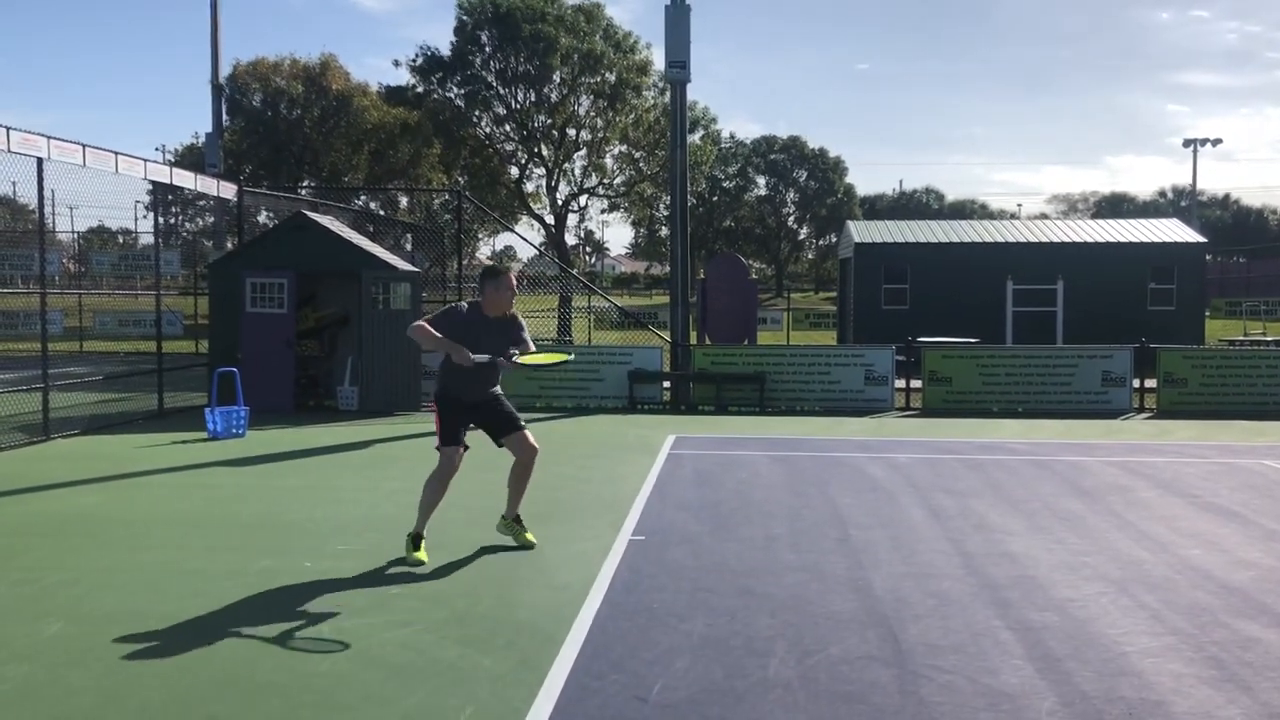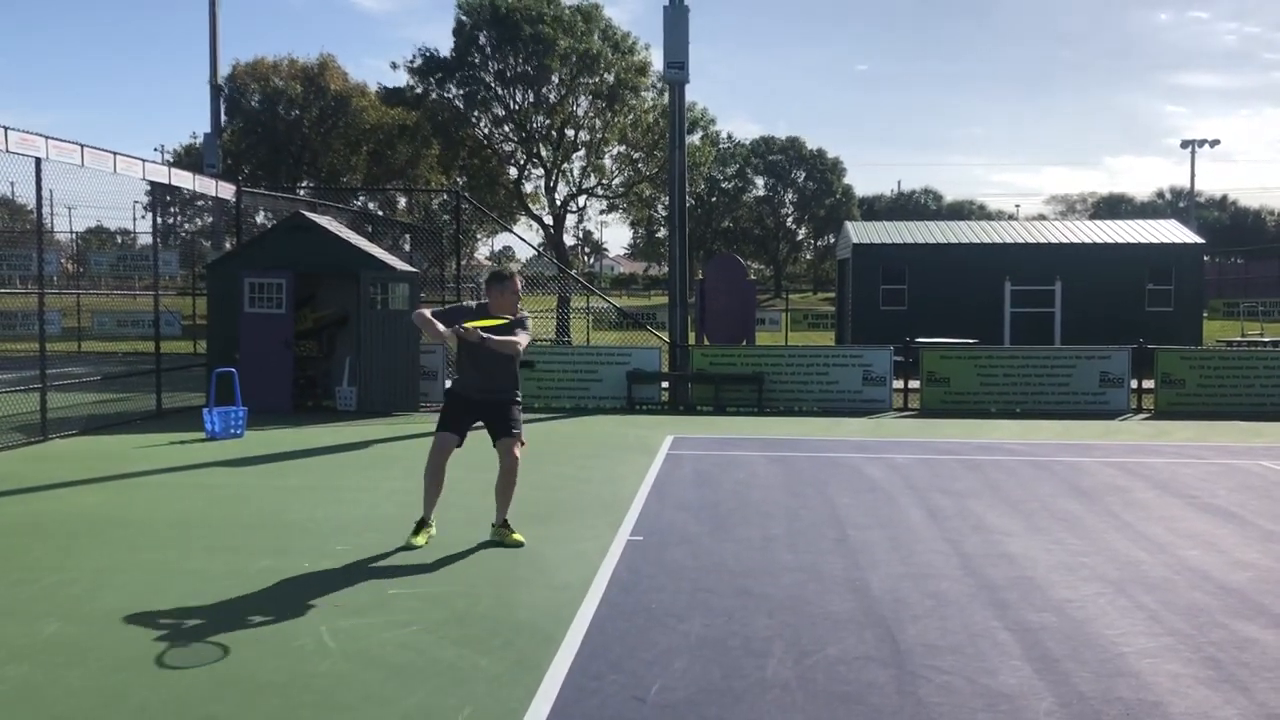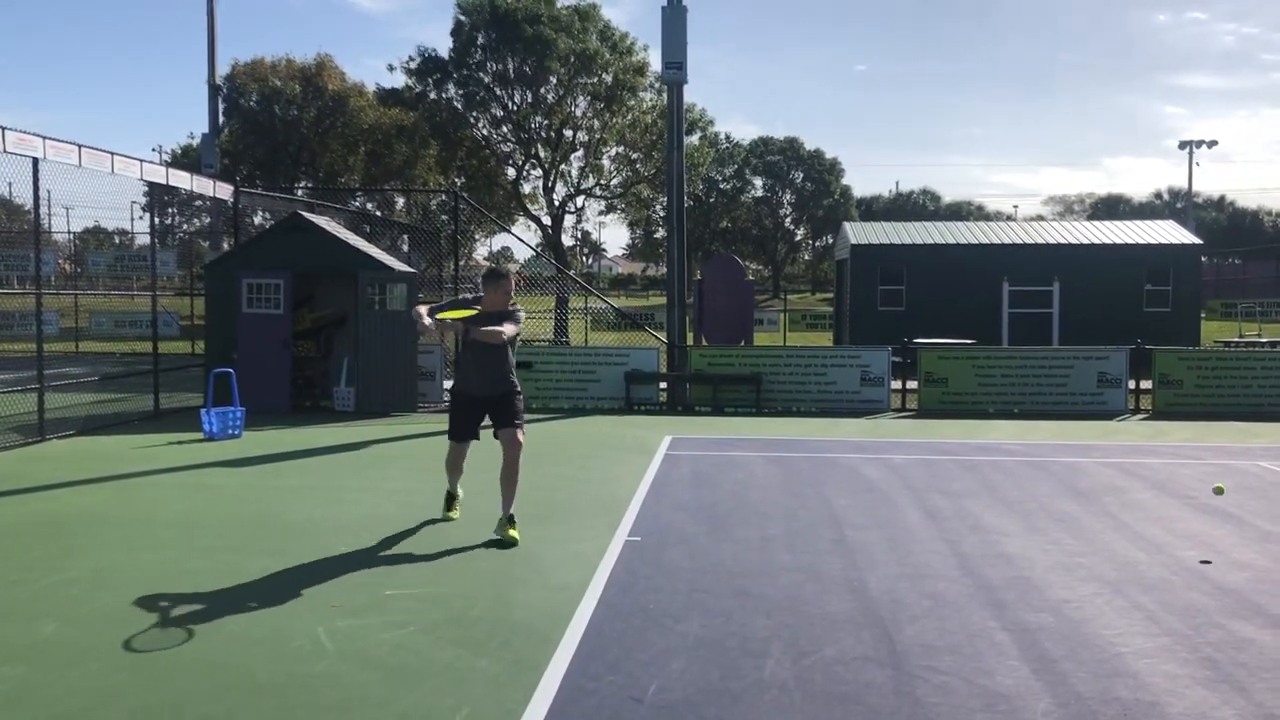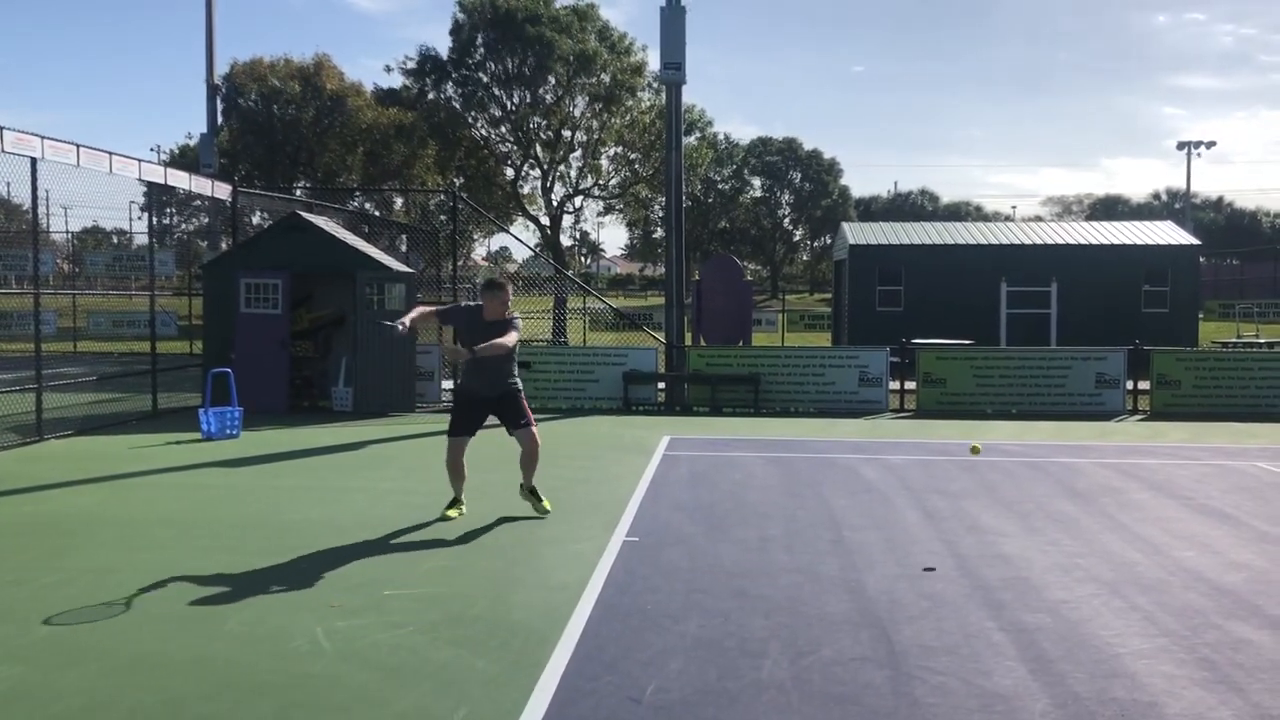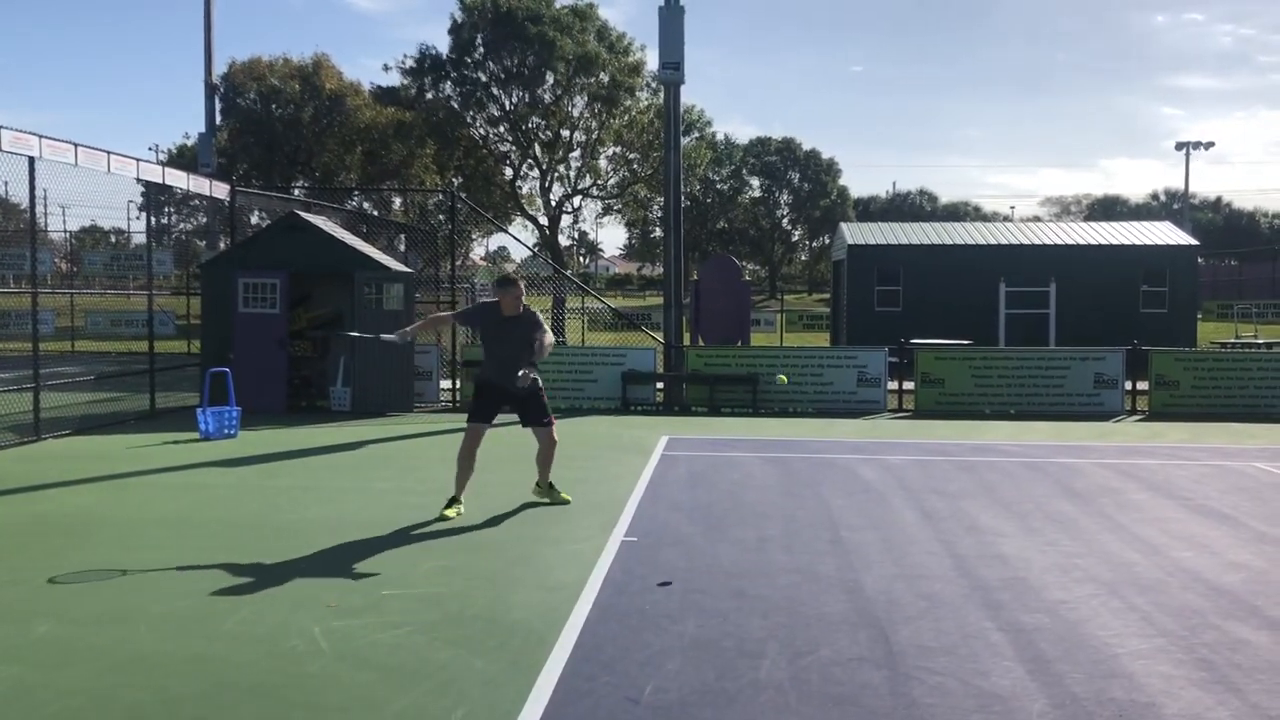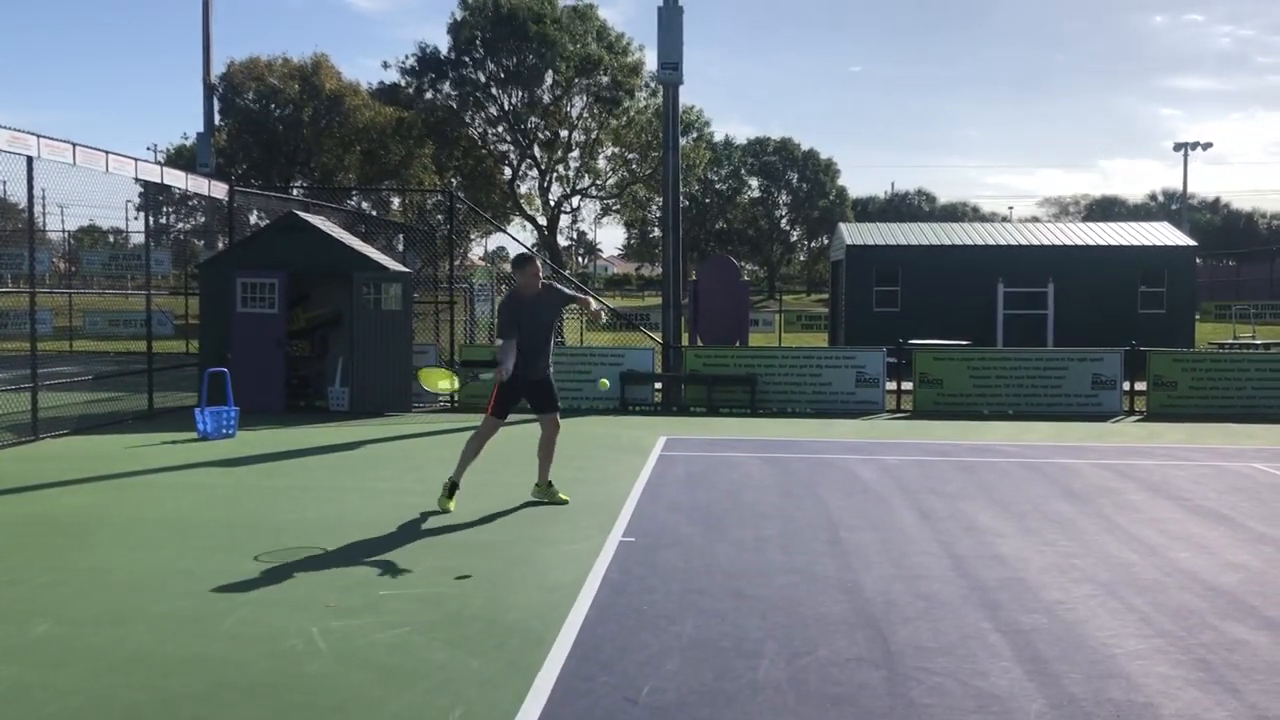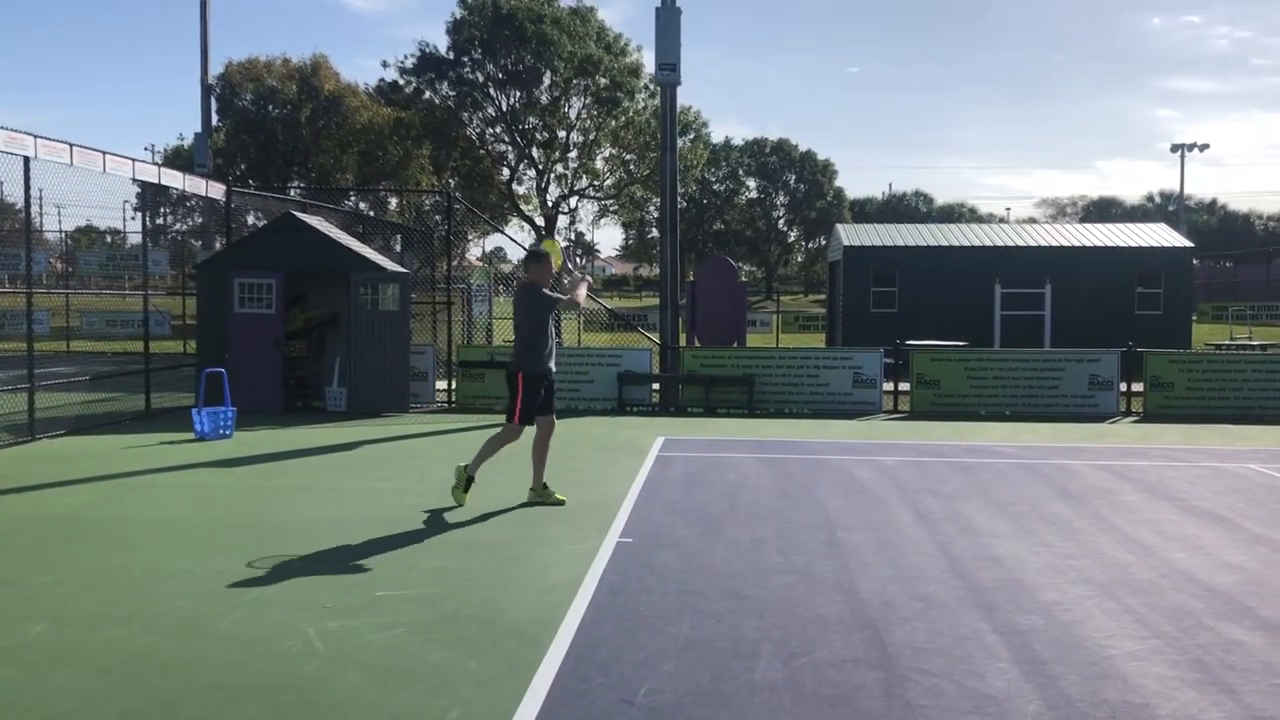
dt=0.2s
person 1, frame 1
left shoulder: (513, 320)
right shoulder: (460, 314)
left elbow: (531, 353)
right elbow: (415, 330)
left wrist: (519, 358)
right wrist: (451, 348)
left hip: (490, 396)
right hip: (453, 397)
left knee: (528, 450)
right knee: (449, 465)
left ankle: (511, 518)
right ankle: (416, 536)
person 1, frame 2
left shoulder: (521, 320)
right shoulder: (467, 312)
left elbow: (516, 346)
right elbow: (420, 314)
left wrist: (481, 338)
right wrist: (434, 327)
left hip: (503, 398)
right hip: (463, 395)
left knee: (510, 458)
right knee: (439, 451)
left ankle: (500, 524)
right ankle: (425, 521)
person 1, frame 3
left shoulder: (514, 313)
right shoulder: (465, 305)
left elbow: (502, 334)
right elbow: (423, 309)
left wrist: (466, 330)
right wrist: (424, 320)
left hip: (504, 391)
right hip: (466, 391)
left knee: (513, 446)
right knee: (456, 453)
left ankle: (506, 520)
right ankle: (453, 491)
person 1, frame 4
left shoulder: (512, 322)
right shoulder: (464, 313)
left elbow: (506, 344)
right elbow: (426, 311)
left wrist: (470, 353)
right wrist: (407, 320)
left hip: (507, 390)
right hip: (470, 392)
left knee: (531, 441)
right knee: (455, 448)
left ankle: (528, 488)
right ankle: (458, 499)
person 1, frame 5
left shoulder: (530, 316)
right shoulder: (482, 312)
left elbow: (547, 341)
right elbow: (445, 318)
left wrist: (530, 367)
right wrist: (413, 329)
left hip: (527, 386)
right hip: (491, 384)
left knee: (549, 439)
right knee: (471, 439)
left ankle: (544, 485)
right ankle: (457, 498)
person 1, frame 6
left shoulder: (549, 290)
right shoulder: (509, 305)
left elbow: (582, 300)
right elbow: (507, 344)
left wrist: (593, 307)
right wrist: (505, 365)
left hip: (541, 373)
right hip: (514, 374)
left knee: (552, 425)
right knee: (488, 427)
left ankle: (543, 485)
right ankle: (453, 483)
person 1, frame 7
left shoulder: (534, 291)
right shoulder: (534, 294)
left elbow: (560, 302)
right elbow: (575, 303)
right wrist: (584, 283)
left hip: (540, 371)
right hip: (525, 373)
left knee: (547, 426)
right knee: (512, 431)
left ankle: (538, 488)
right ankle: (469, 472)
